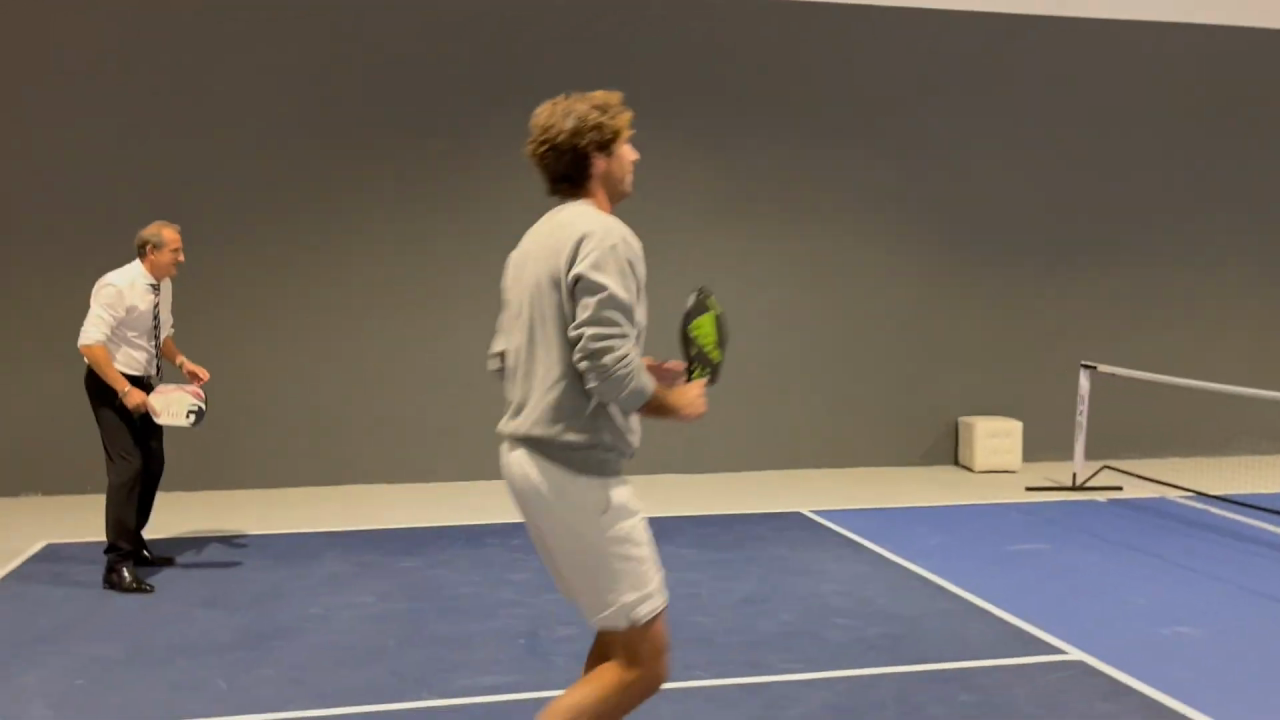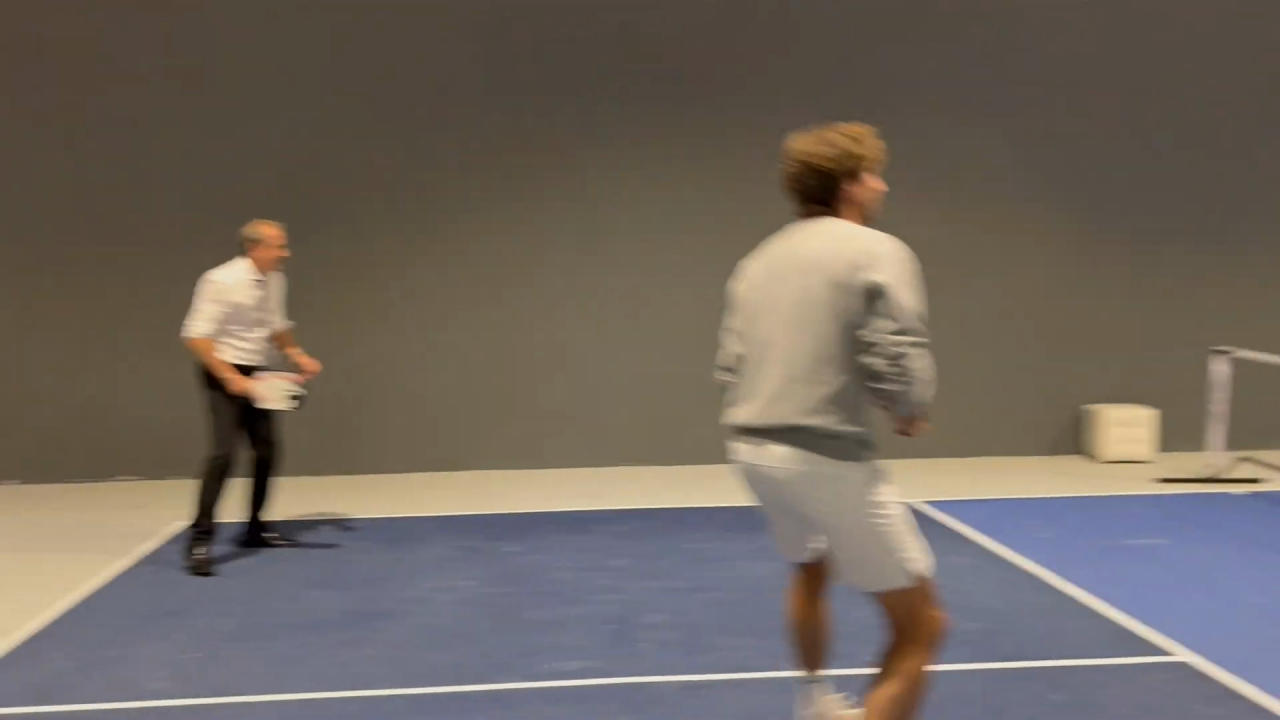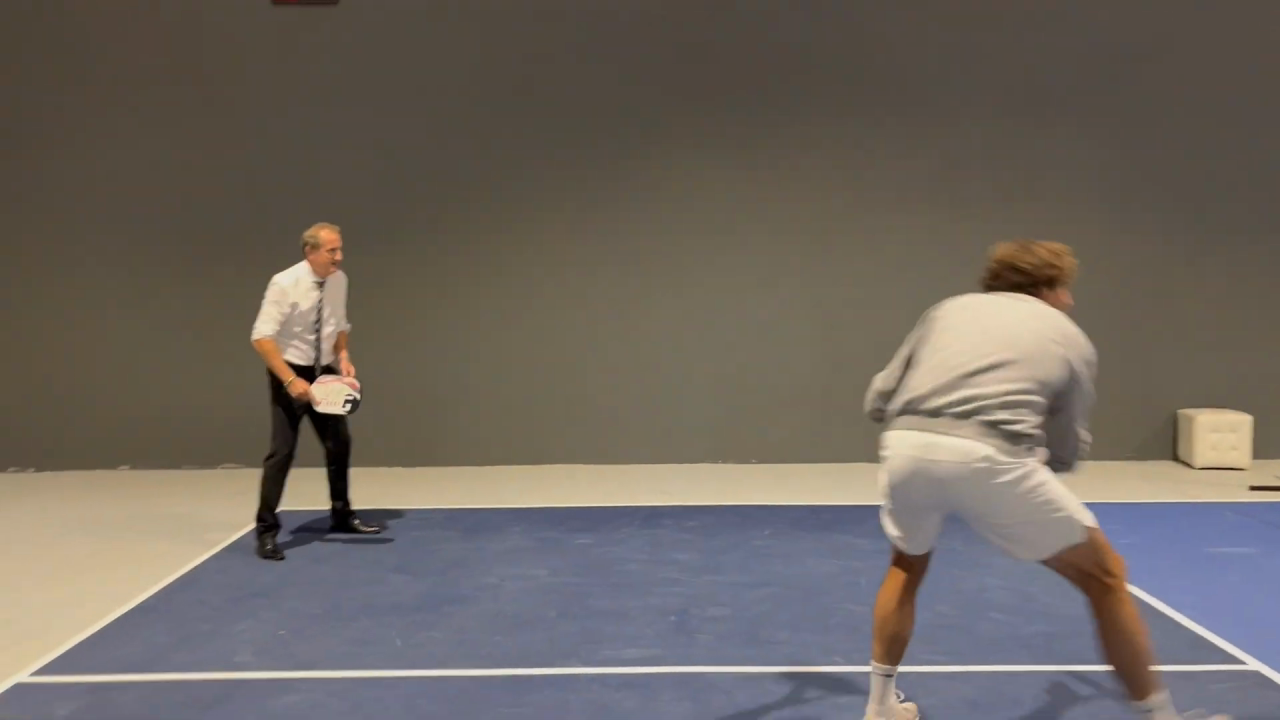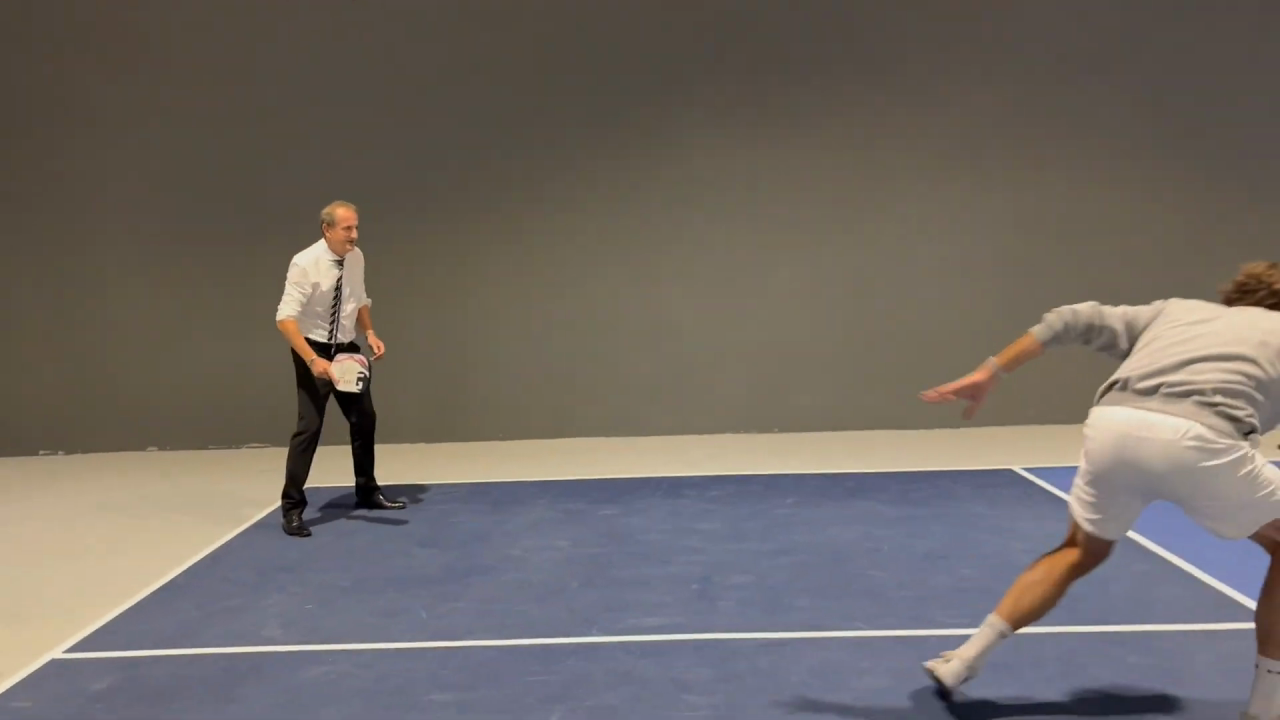
dt=0.4s
person 1, frame 1
left shoulder: (533, 243)
right shoulder: (604, 238)
left elbow: (505, 359)
right elbow: (611, 371)
right wrist: (676, 402)
left hip: (535, 457)
right hip: (577, 471)
left knee: (631, 634)
right knee: (639, 662)
person 1, frame 2
left shoulder: (757, 263)
right shoulder: (880, 255)
left elbow: (730, 371)
right elbow: (902, 376)
right wrist: (912, 414)
left hip: (754, 450)
right hip: (829, 460)
left knee: (813, 568)
right knee: (920, 625)
person 1, frame 3
left shoulder: (950, 309)
right shoulder: (1070, 337)
left elbow: (878, 401)
right elbow: (1065, 455)
left hip: (906, 445)
right hip: (992, 459)
left knee: (906, 564)
right knee: (1105, 578)
person 1, frame 4
left shoulder: (1174, 309)
left elbow: (1076, 321)
left wrist: (987, 374)
left hip: (1111, 426)
right hip: (1196, 439)
left knee: (1079, 552)
left ankle: (962, 664)
person 2, frame 1
left shoulder: (163, 286)
right shoulder: (116, 285)
right elbow: (90, 343)
left wrist: (181, 360)
right wrist: (125, 390)
left hip: (143, 384)
right hip: (111, 384)
left knee: (152, 466)
right knee: (127, 467)
left ankle: (133, 545)
right ankle: (118, 563)
person 2, frame 2
left shoulder: (275, 280)
right shoulder: (221, 281)
right elbow: (196, 335)
left wrist: (296, 353)
right wrist: (230, 376)
left hip: (257, 375)
right hip: (225, 375)
left knee: (266, 450)
right knee: (222, 452)
left ankle: (255, 528)
right ankle: (200, 539)
person 2, frame 3
left shoulder: (339, 280)
right shoulder: (285, 283)
right elbow: (261, 337)
left wrist: (343, 357)
right wrist: (290, 381)
left hip: (325, 373)
right hip: (290, 374)
left knee: (339, 443)
right knee: (282, 450)
left ankle: (342, 514)
right ankle: (266, 530)
person 2, frame 4
left shoulder: (356, 257)
right shoulder: (305, 263)
right elbow: (286, 318)
left wrist: (370, 333)
right wrist: (312, 360)
left hip: (348, 350)
right hip: (315, 351)
left knee: (364, 418)
right knee: (309, 427)
left ankle: (367, 490)
right ankle: (292, 507)
